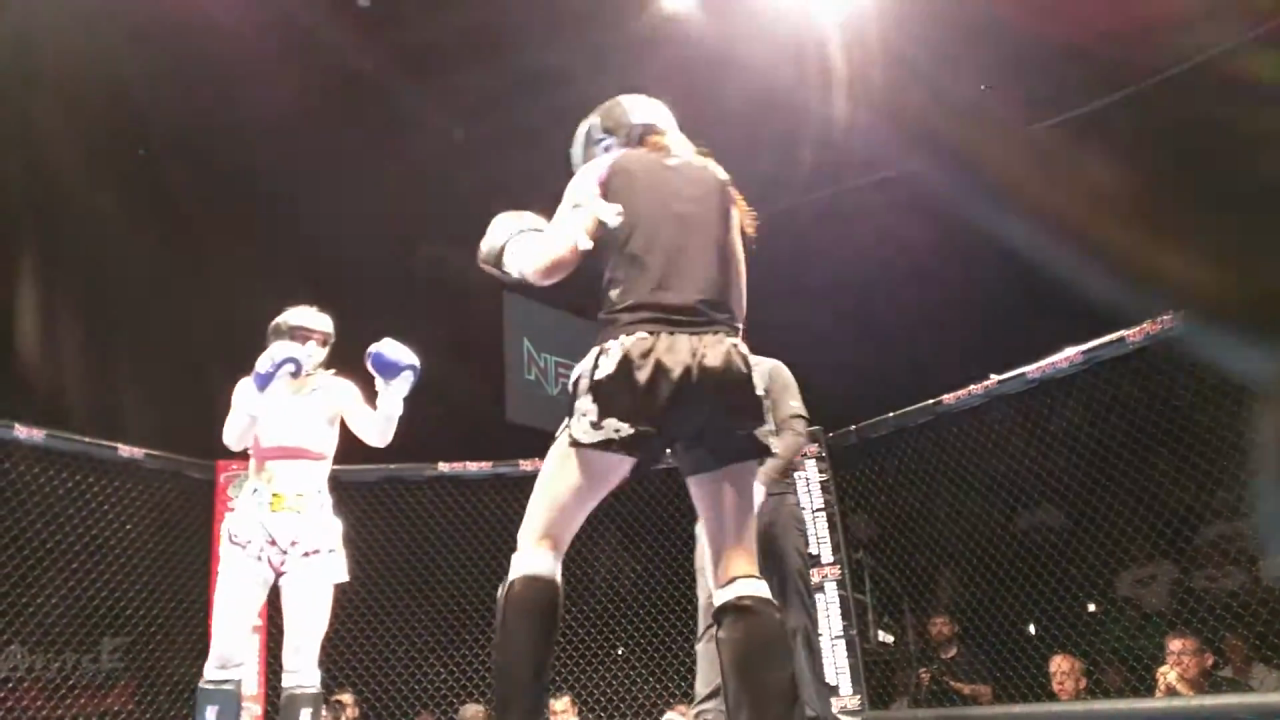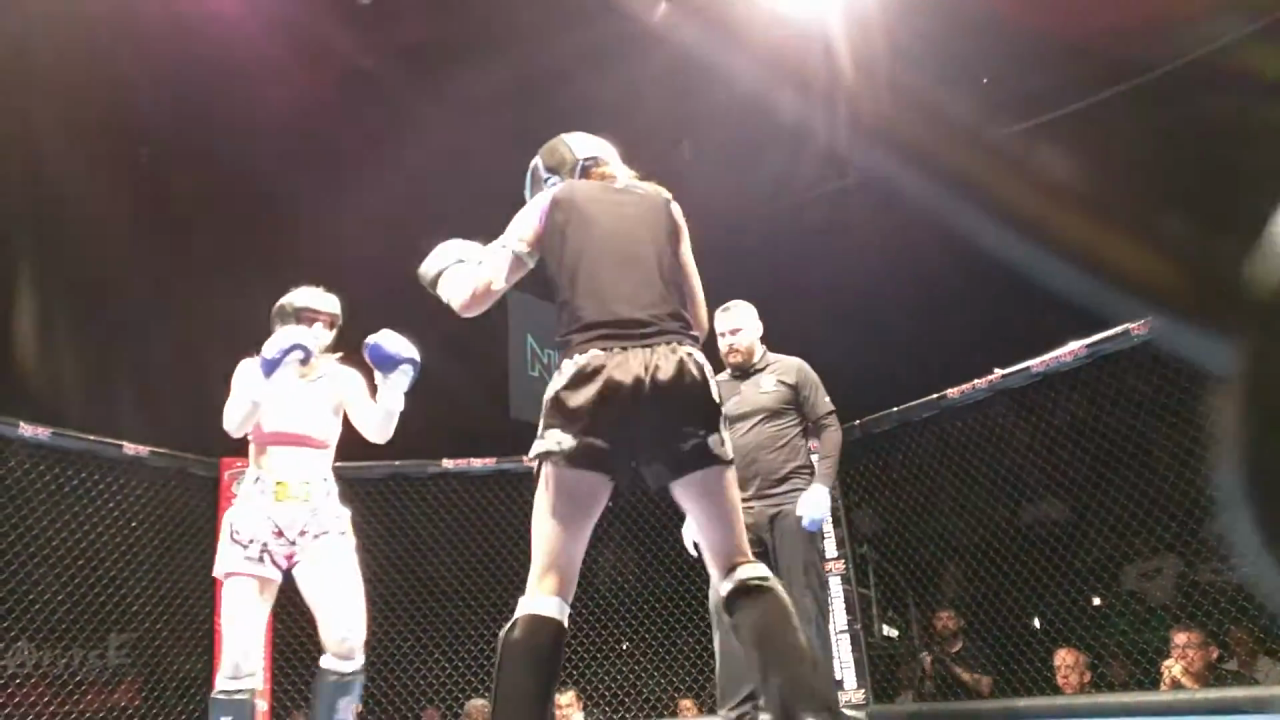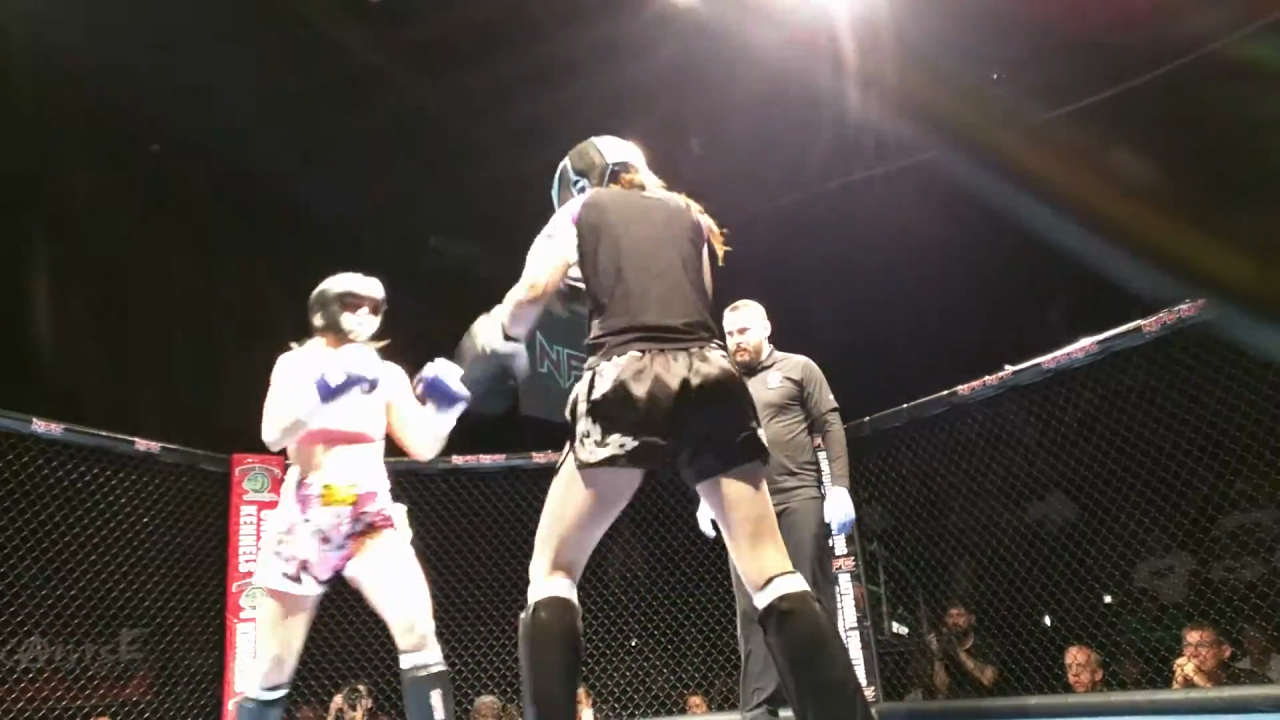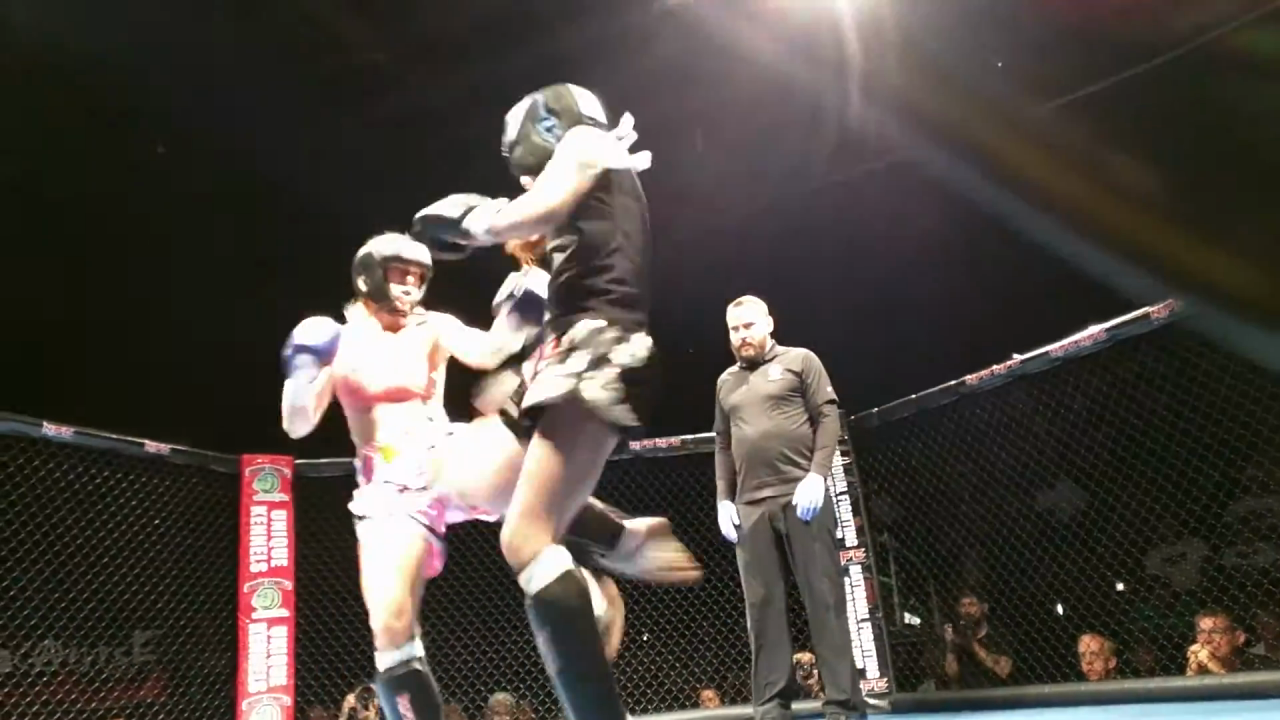
dt=0.3s
person 1, frame 1
left shoulder: (605, 169)
right shoulder: (715, 180)
left elbow: (550, 263)
left wrist: (513, 250)
left hip: (636, 362)
right hip: (721, 366)
left knee: (539, 543)
right knee: (738, 574)
person 1, frame 2
left shoulder: (550, 203)
right shoulder: (659, 203)
left elbow: (471, 297)
left wrist: (445, 271)
left hip: (592, 384)
right hip: (678, 376)
left knee: (548, 586)
right knee: (736, 564)
person 1, frame 3
left shoulder: (581, 209)
right shoulder: (685, 214)
left elbow: (531, 295)
left wrist: (494, 330)
left hip: (627, 383)
right hip: (711, 380)
left knee: (552, 570)
right knee: (770, 571)
person 1, frame 4
left shoulder: (586, 145)
right shoulder: (605, 183)
left elbow: (535, 217)
left wrist: (466, 222)
left hip: (593, 345)
right hip: (580, 351)
left knee: (526, 540)
person 2, frame 1
left shoulder: (336, 391)
right shoulder: (251, 387)
left elbow: (378, 435)
right elbow: (233, 439)
left wrist: (393, 390)
right wrist: (262, 387)
left hip: (313, 527)
right hip: (254, 522)
left knee: (301, 661)
right knee: (226, 651)
person 2, frame 2
left shoulder: (341, 379)
right shoulder: (252, 370)
left elbow: (378, 431)
right elbow: (234, 424)
left wrist: (393, 382)
right wrist: (268, 371)
left hip: (320, 516)
right hip: (258, 515)
left knee: (346, 641)
right knee: (240, 659)
person 2, frame 3
left shoulder: (387, 376)
right shoulder: (295, 365)
left elbow: (423, 447)
right elbow: (273, 435)
left wrist: (443, 411)
right wrist: (322, 392)
left hip: (370, 517)
right hip: (304, 520)
left knee: (417, 634)
right knee: (273, 670)
person 2, frame 4
left shoulder: (431, 328)
right shoulder: (337, 343)
left elbow: (487, 351)
right elbow: (297, 425)
right wrist: (302, 370)
left hip: (441, 462)
right hip: (386, 493)
right knee: (391, 630)
person 3, frame 1
left shoulder: (768, 371)
left elbow: (796, 432)
left wrist: (760, 484)
left hip: (772, 502)
left knee: (793, 613)
right knee: (714, 611)
person 3, frame 2
left shoulder: (792, 371)
right shoulder: (715, 388)
left elbow: (827, 428)
left wrist: (820, 486)
left hip: (791, 505)
right hip: (736, 512)
left knee: (804, 607)
right knee: (725, 606)
person 3, frame 3
left shoulder: (798, 368)
left elbow: (830, 427)
left wrist: (839, 486)
right wrist: (708, 496)
left hip: (799, 501)
left knee: (812, 604)
right knee: (751, 611)
person 3, frame 4
left shoulder: (800, 362)
right shoulder: (726, 382)
left elbow: (828, 418)
right elbow: (723, 446)
left wrist: (817, 476)
right wrist: (724, 499)
left hip: (801, 495)
right hip: (751, 505)
left knee: (823, 596)
right knee: (762, 605)
